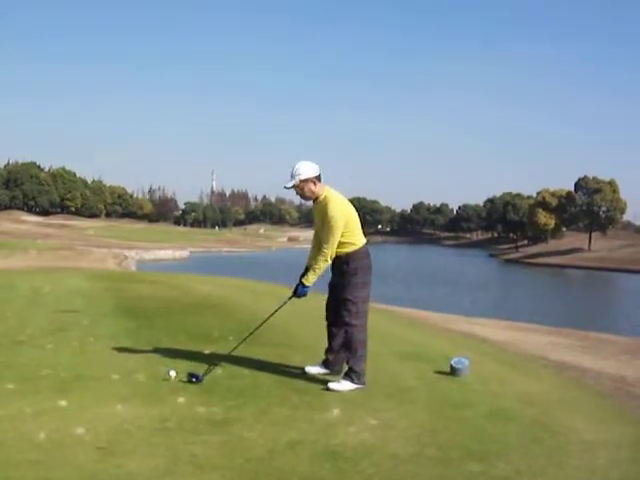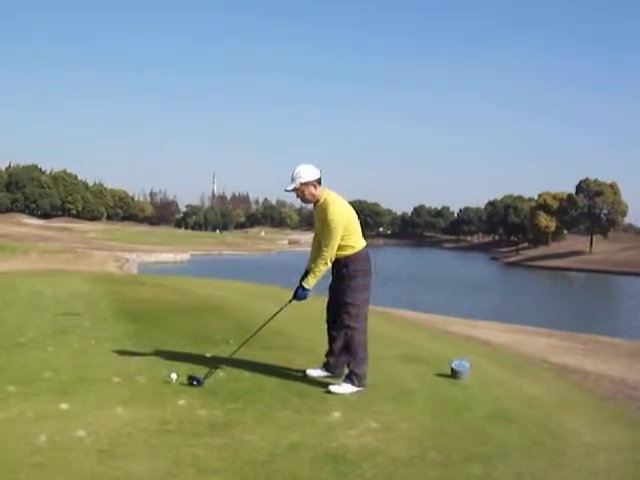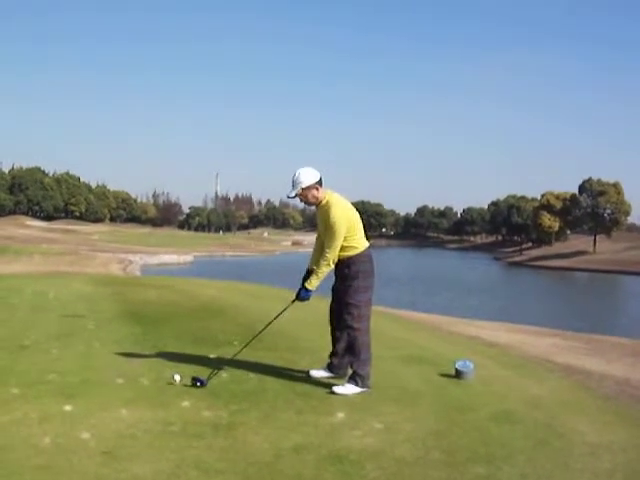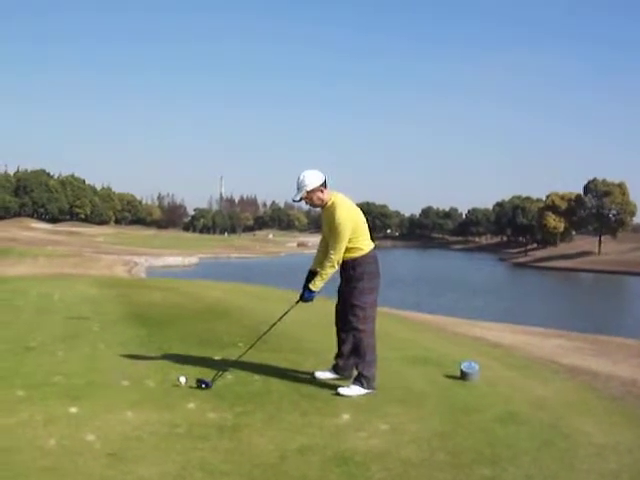
dt=0.3s
person 1, frame 1
left shoulder: (334, 206)
right shoulder: (318, 202)
left elbow: (327, 252)
right elbow: (318, 238)
left wrist: (307, 281)
right wrist: (307, 269)
left hip: (355, 262)
right hip: (341, 261)
left knee: (352, 318)
right knee: (334, 314)
left ankle: (355, 376)
right ankle: (333, 363)
person 1, frame 2
left shoulder: (334, 209)
right shoulder: (319, 205)
left elbow: (327, 255)
right elbow: (318, 241)
left wrist: (307, 284)
right wrist: (307, 272)
left hip: (355, 264)
right hip: (341, 264)
left knee: (351, 321)
right knee: (334, 317)
left ankle: (356, 379)
right ankle: (333, 366)
person 1, frame 3
left shoulder: (336, 211)
right shoulder: (322, 205)
left elbow: (330, 256)
right elbow: (321, 241)
left wrist: (310, 285)
right wrist: (310, 271)
left hip: (357, 265)
right hip: (344, 264)
left knee: (354, 321)
right knee: (338, 317)
left ankle: (360, 379)
right ankle: (338, 366)
person 1, frame 4
left shoulder: (341, 212)
right shoulder: (327, 206)
left elbow: (334, 258)
right elbow: (325, 242)
left wrist: (314, 286)
right wrist: (312, 271)
left hip: (363, 266)
right hip: (350, 266)
left knee: (360, 322)
right knee: (343, 319)
left ankle: (365, 380)
right ankle: (343, 367)
